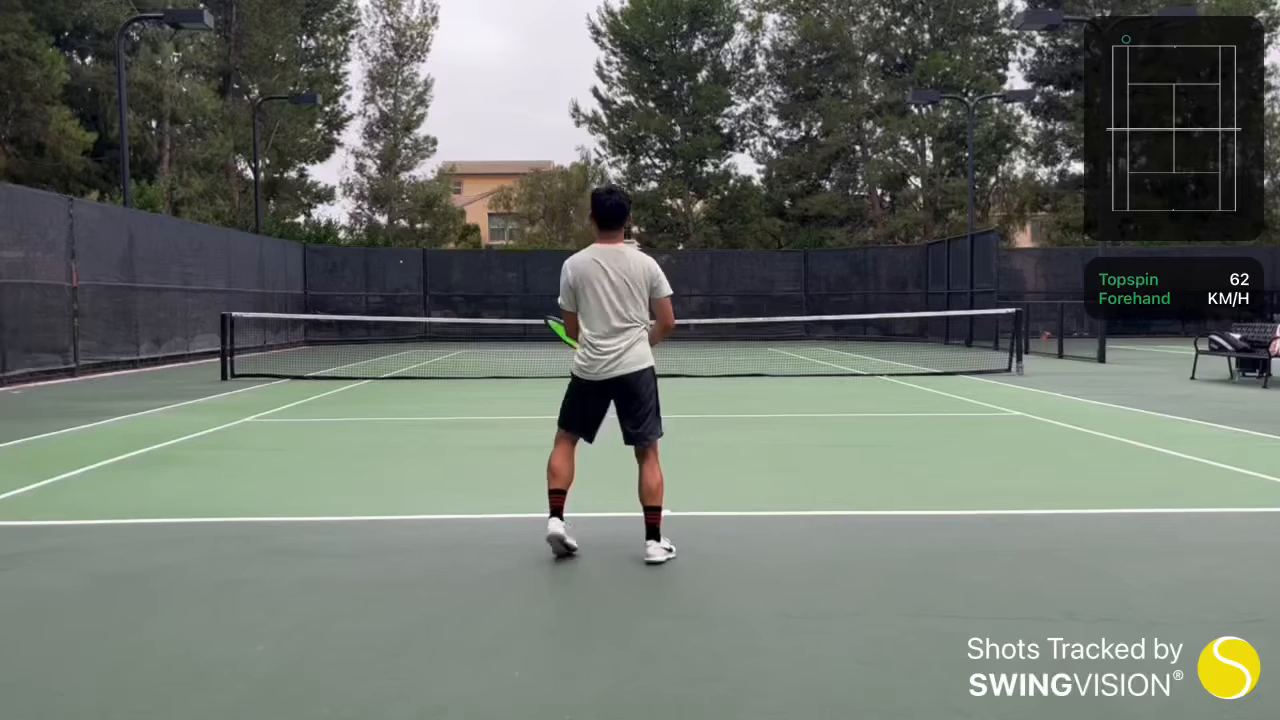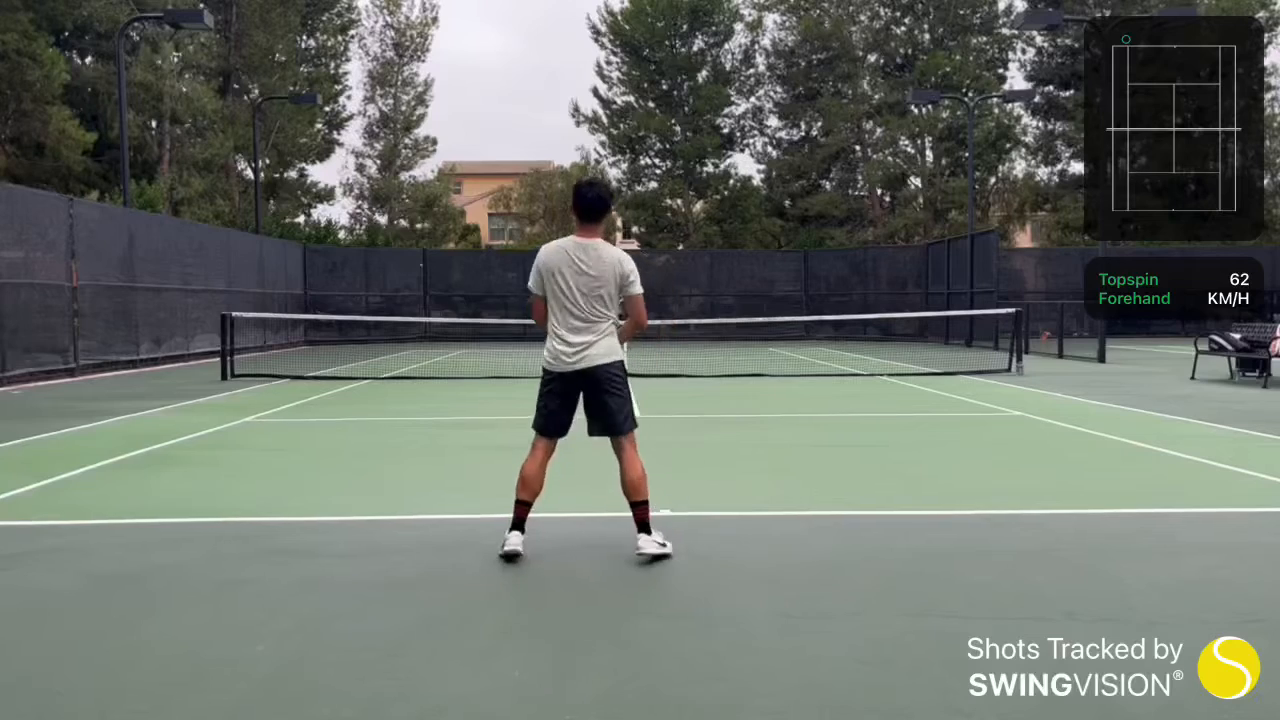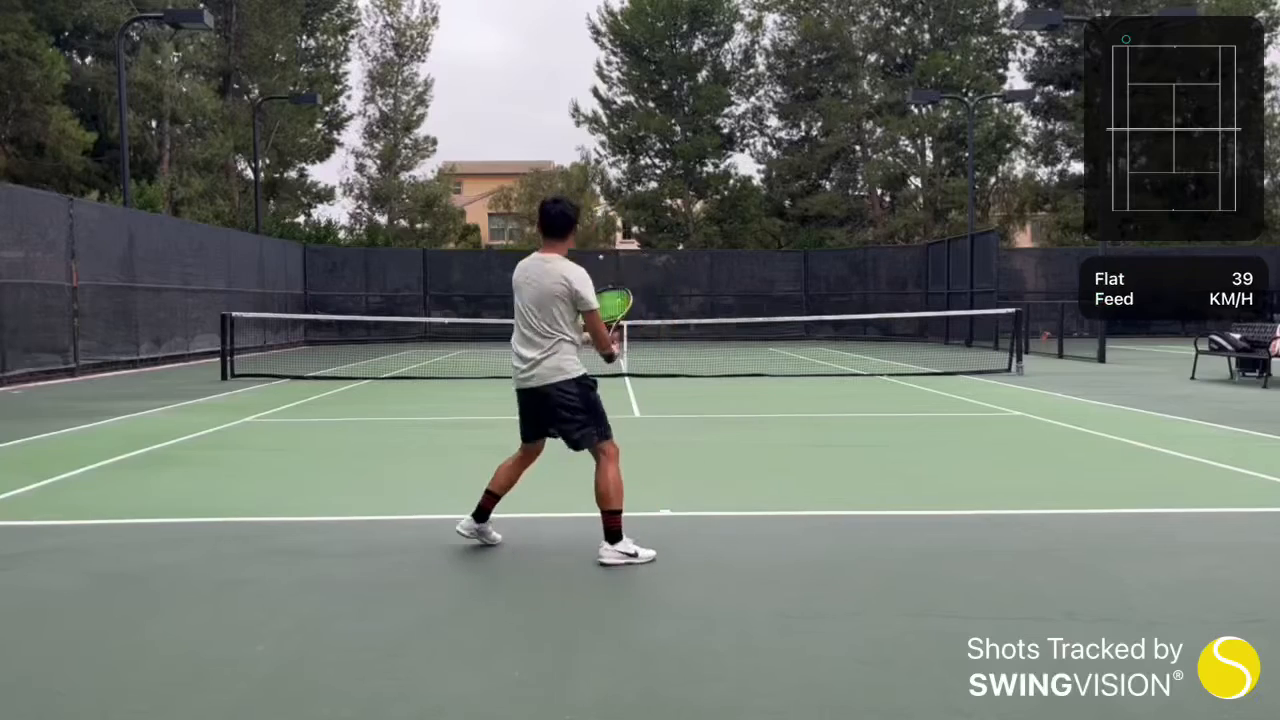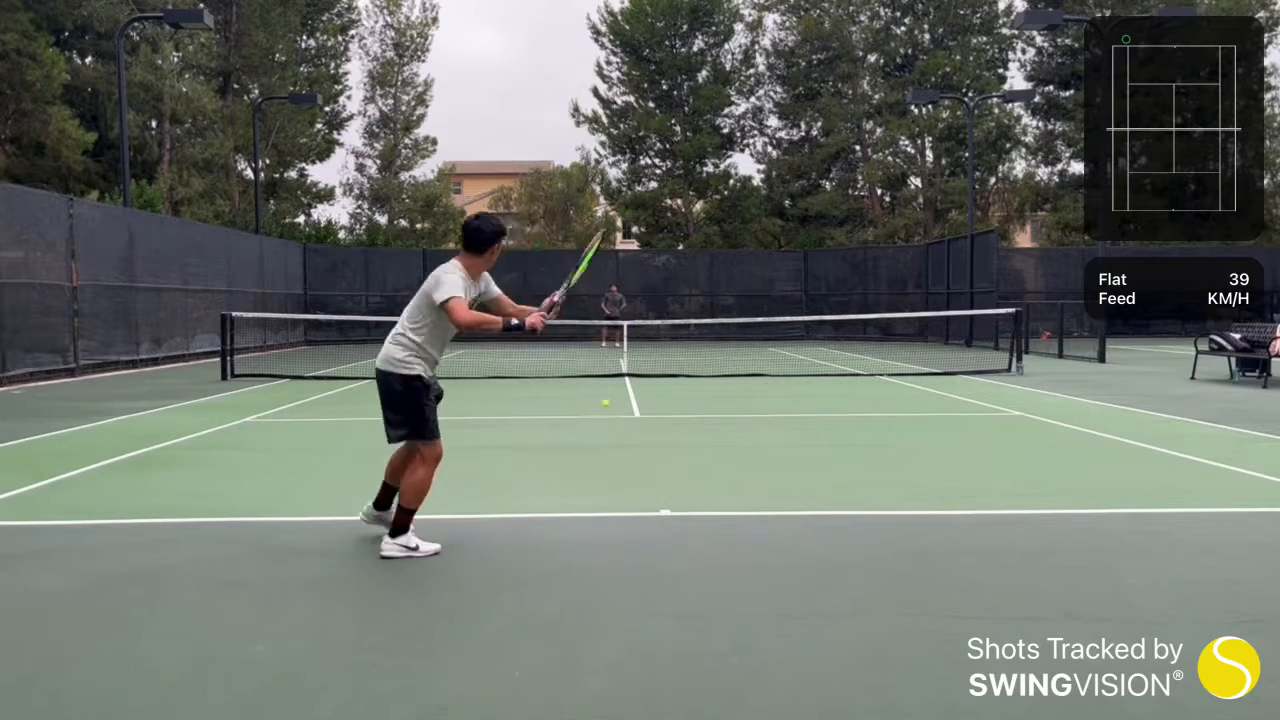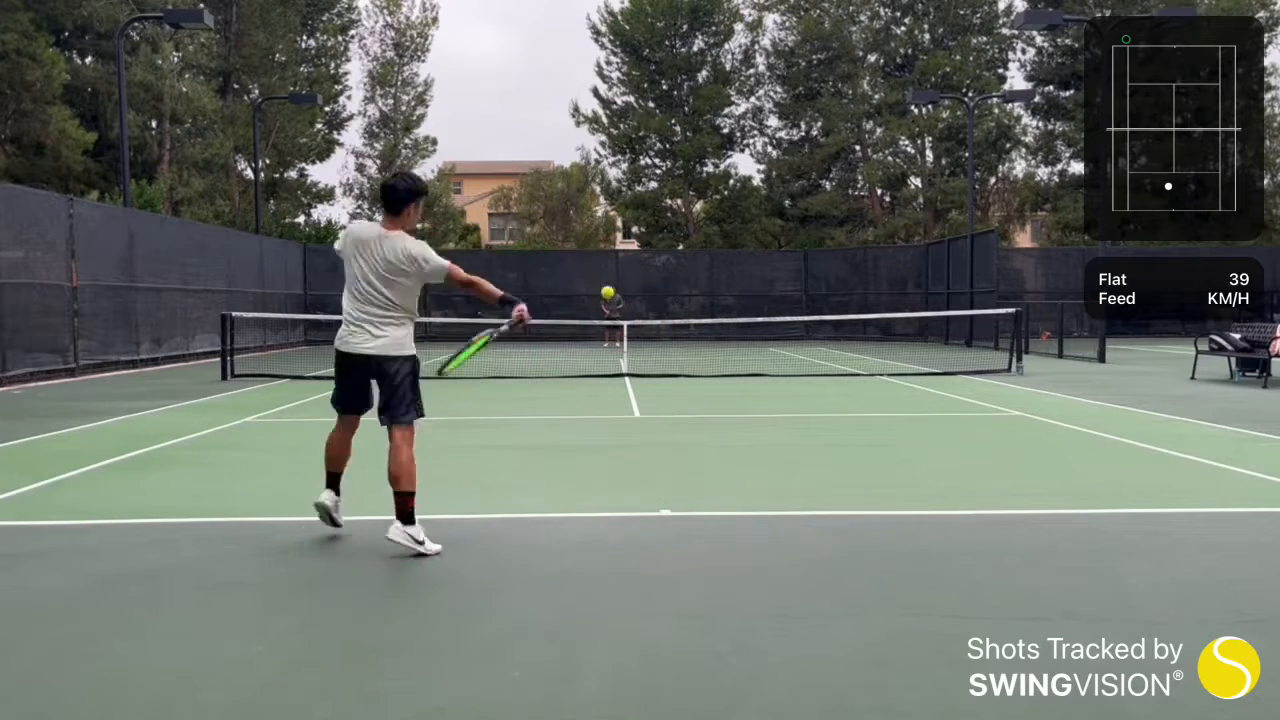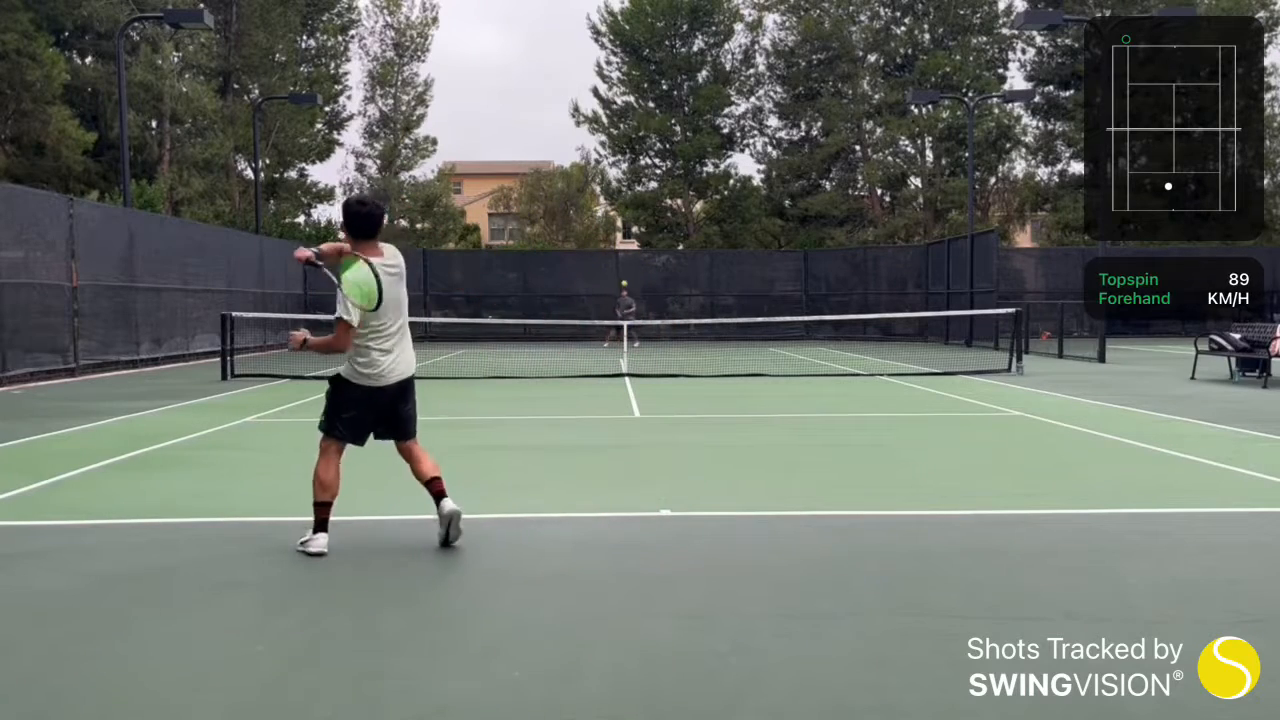
dt=0.5s
person 1, frame 1
left shoulder: (574, 265)
right shoulder: (646, 263)
left elbow: (571, 327)
right elbow: (666, 322)
left hip: (590, 370)
right hip: (637, 368)
left knee: (564, 441)
right knee: (648, 454)
left ankle: (557, 520)
right ankle: (654, 541)
person 1, frame 2
left shoulder: (548, 254)
right shoulder: (620, 260)
left elbow: (540, 315)
right elbow: (639, 320)
left hip: (558, 364)
right hip: (604, 363)
left knee: (541, 447)
right knee: (626, 446)
left ankle: (515, 533)
right ankle: (645, 534)
person 1, frame 3
left shoulder: (520, 270)
right shoulder: (574, 275)
right elbow: (599, 335)
left wrist: (581, 336)
right wrist: (609, 350)
left hip: (526, 378)
right hip: (564, 377)
left knee: (528, 450)
right knee: (607, 453)
left ankle: (476, 520)
right ankle: (614, 544)
person 1, frame 4
left shoulder: (479, 278)
right shoulder: (450, 278)
left elbow: (510, 309)
right elbow: (463, 319)
left wrist: (537, 312)
right wrist: (518, 324)
left hip: (407, 368)
right hip: (402, 369)
left knee: (417, 446)
right knee: (428, 453)
left ankle: (380, 507)
right ankle: (396, 537)
person 1, frame 5
left shoulder: (354, 232)
right shoulder: (414, 251)
right elbow: (464, 280)
right wrist: (510, 302)
left hip: (349, 347)
right hip: (393, 352)
left knee: (346, 423)
right knee: (401, 436)
left ankle: (330, 494)
right ankle: (405, 524)
person 1, frame 6
right shoulder: (394, 255)
left elbow: (343, 343)
right elbow: (344, 248)
left wrist: (306, 343)
right wrist: (312, 251)
left hip: (363, 379)
right hip: (402, 373)
left knee: (330, 450)
right knee: (410, 447)
left ankle: (319, 533)
right ankle: (444, 502)
